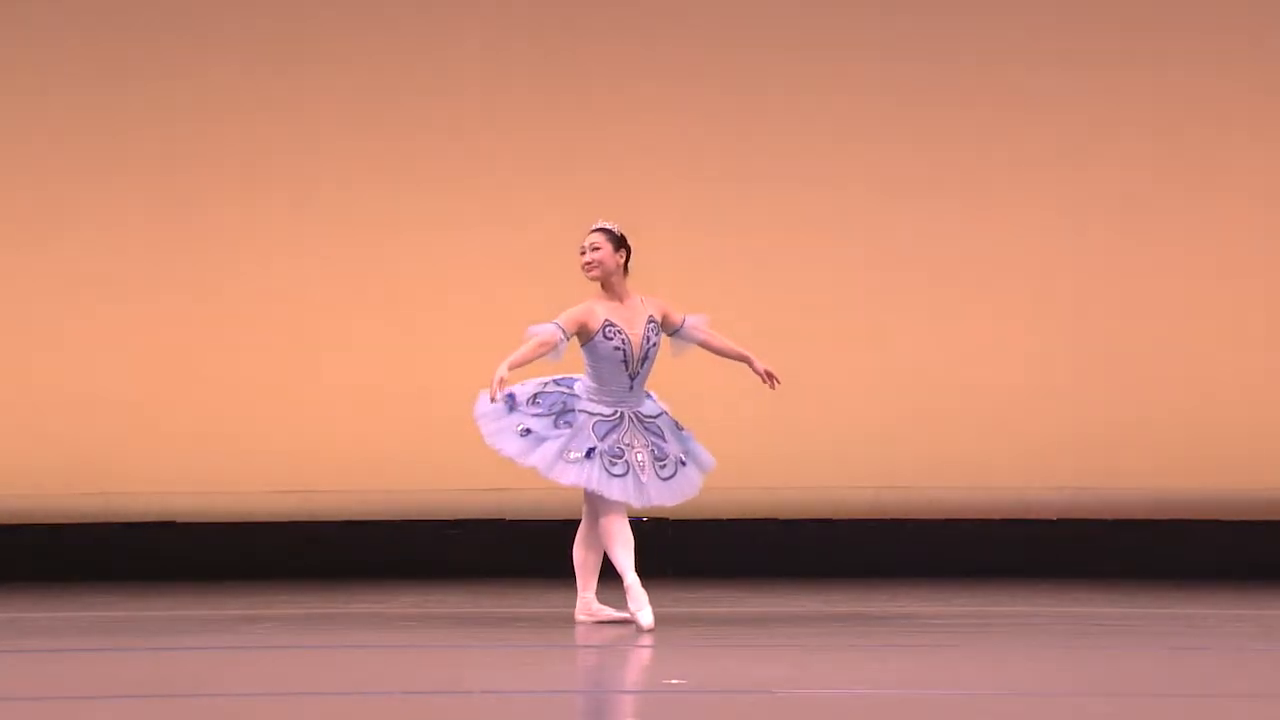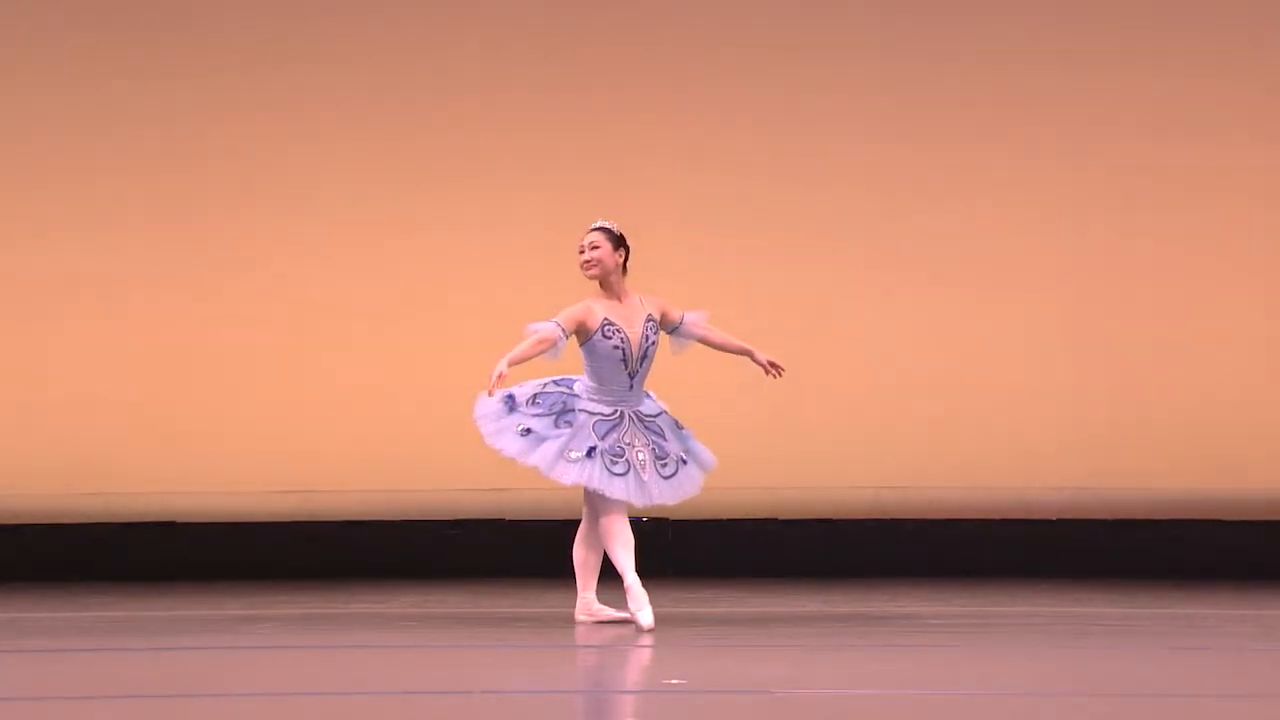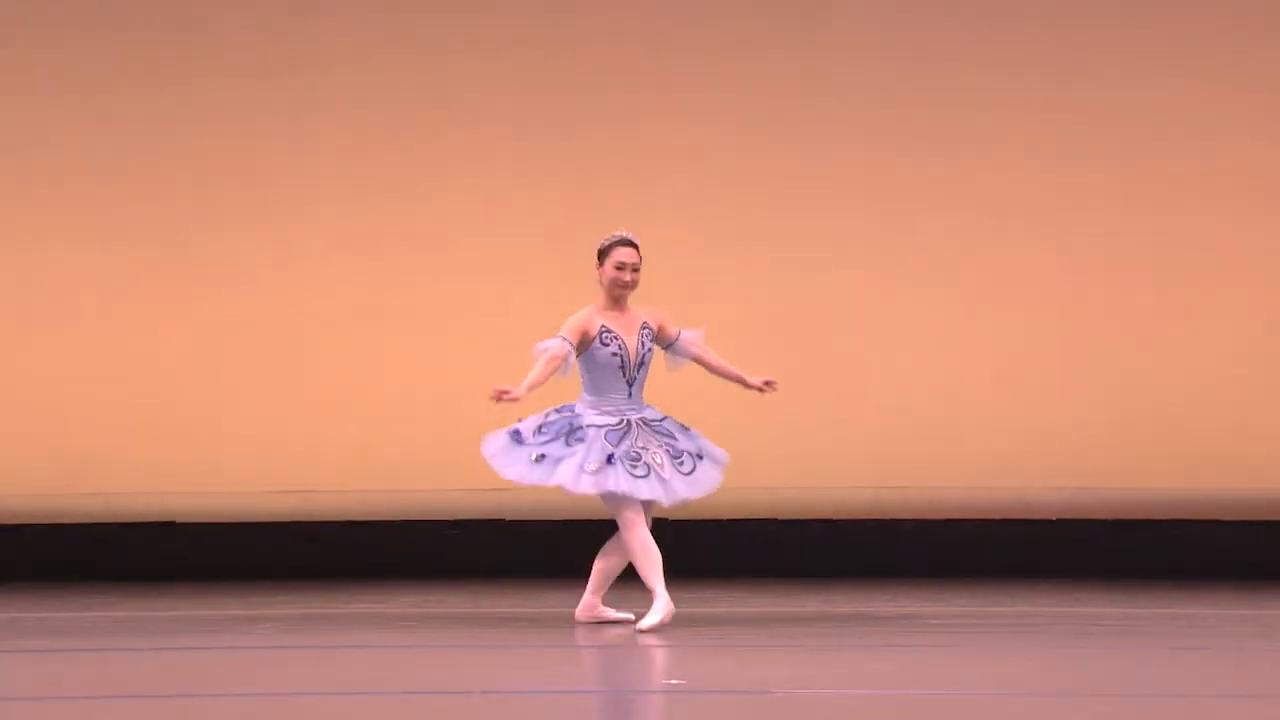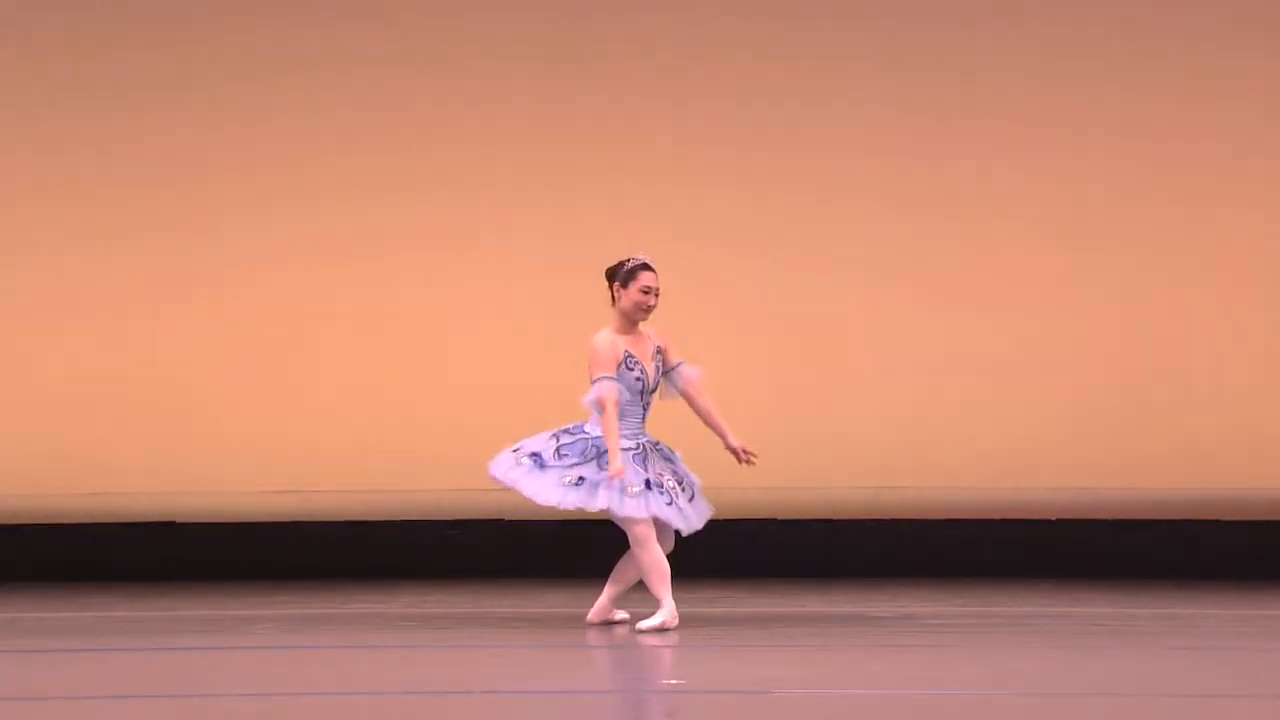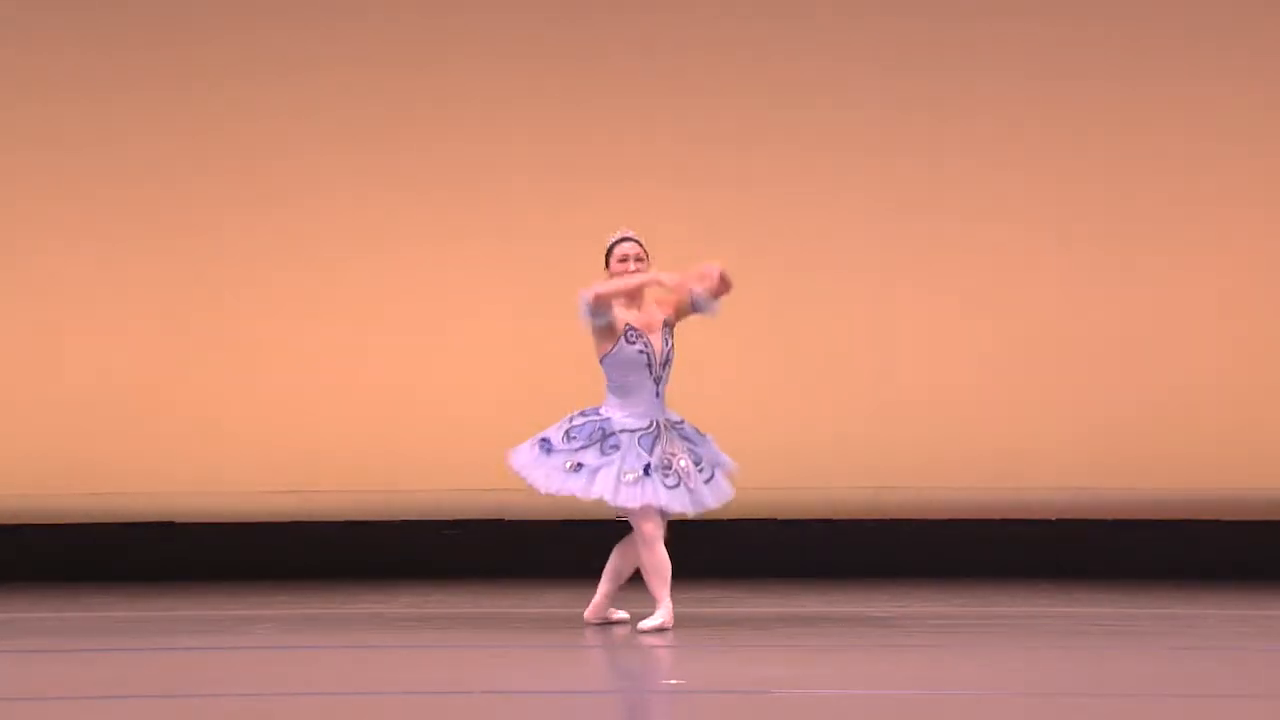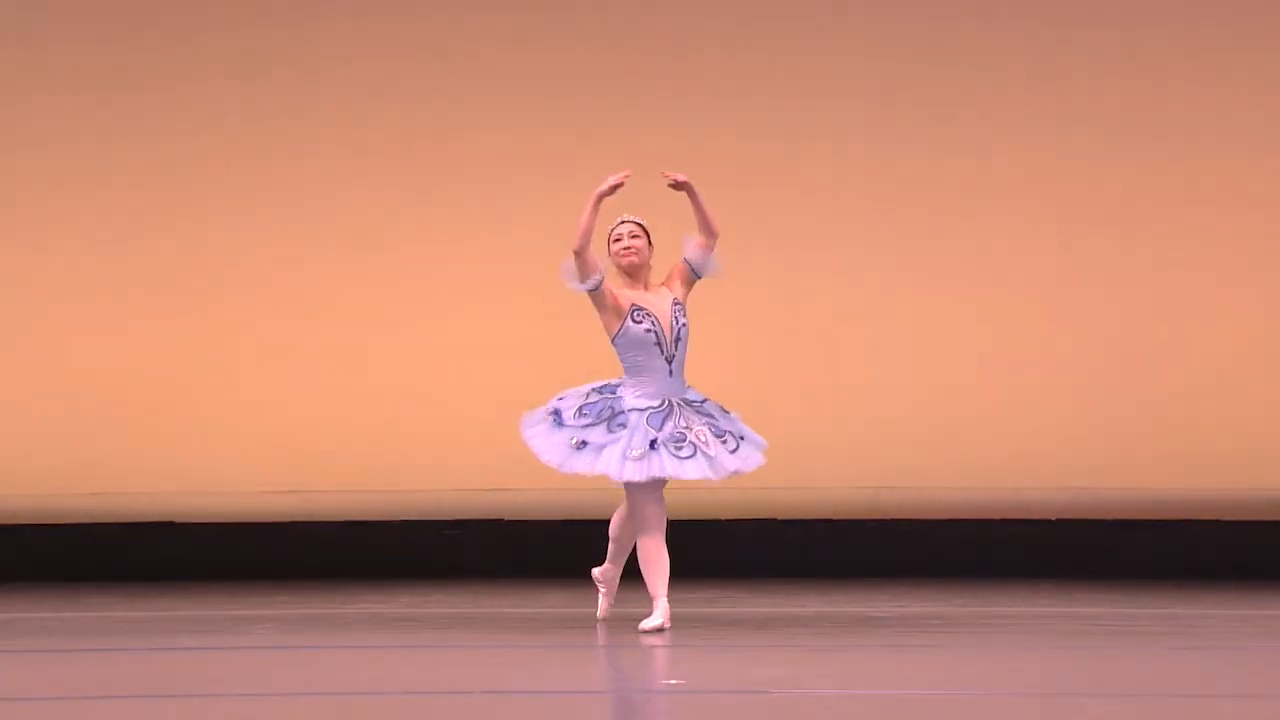
dt=0.4s
person 1, frame 1
left shoulder: (655, 308)
right shoulder: (587, 313)
left elbow: (700, 334)
right elbow: (544, 339)
left wrist: (750, 359)
right wrist: (506, 366)
left hip: (635, 419)
right hip: (593, 419)
left knee: (598, 512)
right knee: (610, 507)
left ankle: (587, 601)
person 1, frame 2
left shoulder: (653, 307)
right shoulder: (585, 312)
left elbow: (700, 331)
right elbow: (544, 337)
left wrist: (752, 353)
right wrist: (506, 362)
left hip: (634, 419)
right hip: (591, 418)
left knee: (599, 511)
right knee: (609, 508)
left ankle: (587, 602)
person 1, frame 3
left shoulder: (649, 320)
right shoulder: (586, 321)
left elbow: (696, 350)
right elbow: (553, 355)
left wrist: (745, 379)
right wrist: (523, 389)
left hip: (641, 429)
right hip: (597, 432)
left knee: (636, 523)
right knee: (631, 517)
left ankle: (591, 603)
right ankle: (661, 598)
person 1, frame 4
left shoulder: (658, 343)
right shoulder: (604, 343)
left elbow: (691, 391)
right elbow: (608, 403)
left wrist: (729, 438)
right wrist: (613, 456)
left hip: (641, 452)
right hip: (606, 450)
left knee: (662, 540)
right knee: (643, 533)
left ankle: (603, 607)
right ankle: (667, 606)
person 1, frame 5
left shoulder: (667, 308)
right shoulder: (607, 316)
left elbow: (718, 289)
right elbow: (596, 294)
left wrist: (715, 275)
right wrist: (655, 278)
left hip: (660, 433)
right hip: (618, 434)
left knee: (649, 528)
right knee: (647, 526)
left ankle: (599, 605)
right ankle: (665, 606)
person 1, frame 6
left shoulder: (674, 289)
right shoulder: (611, 299)
left elbow: (708, 237)
right elbow: (579, 251)
left wrist: (691, 193)
right wrist: (598, 198)
left hip: (678, 412)
right hip: (635, 415)
left knee: (639, 504)
right knee: (650, 513)
left ankle: (608, 573)
right ankle: (660, 605)
